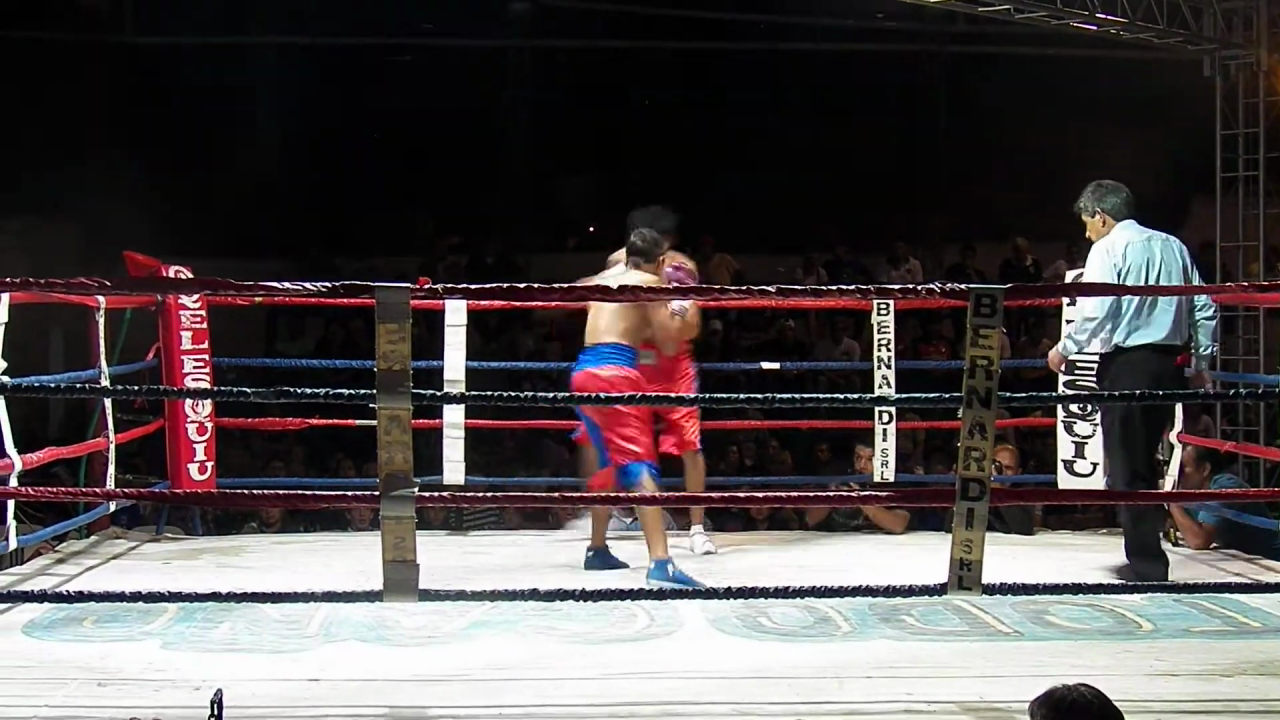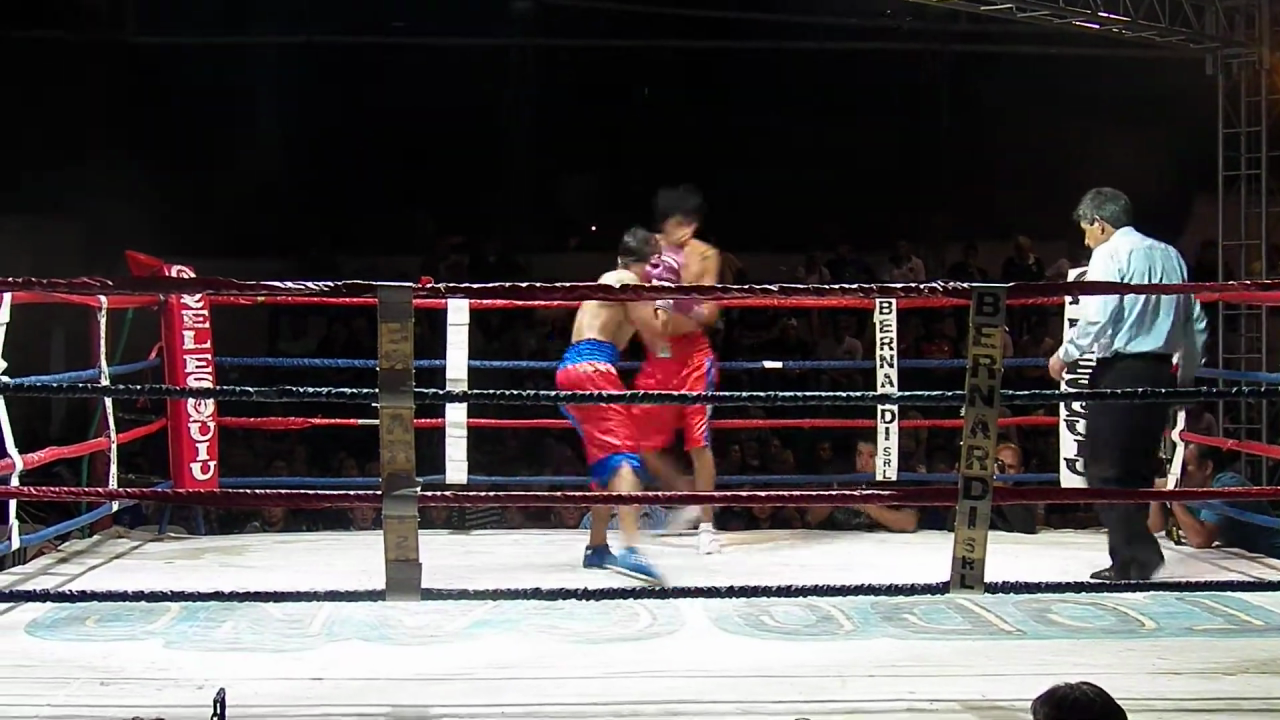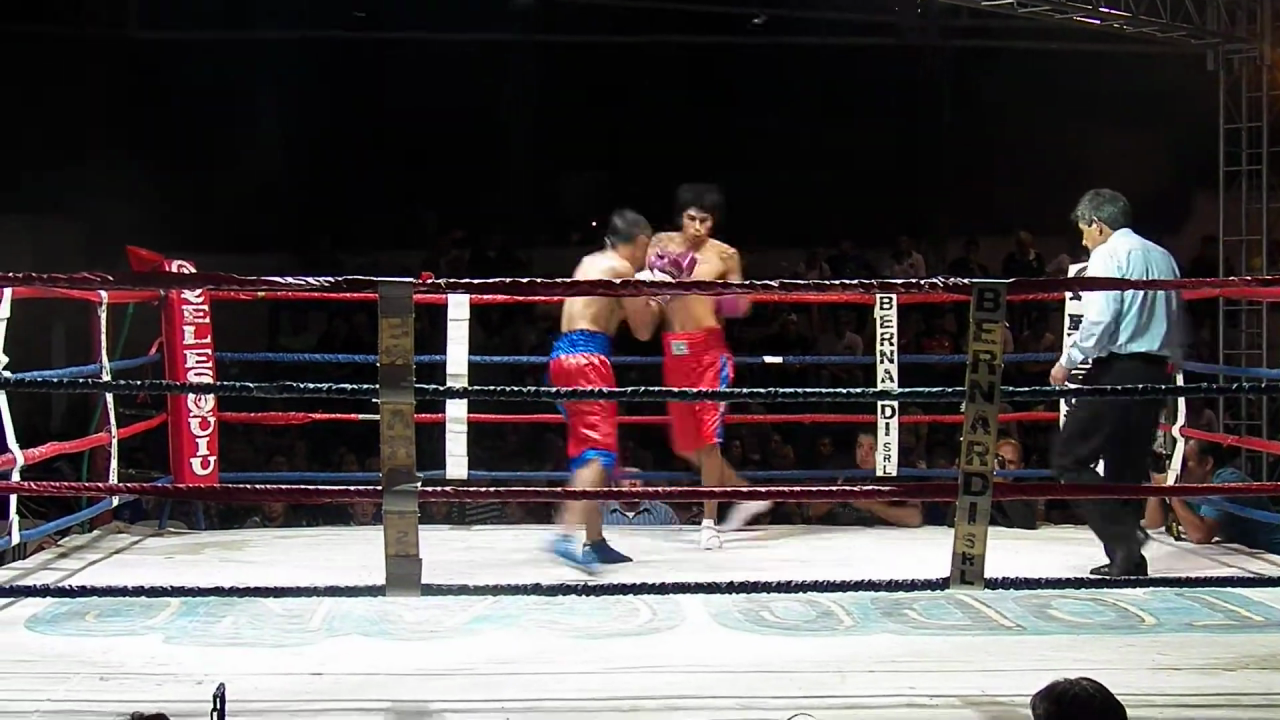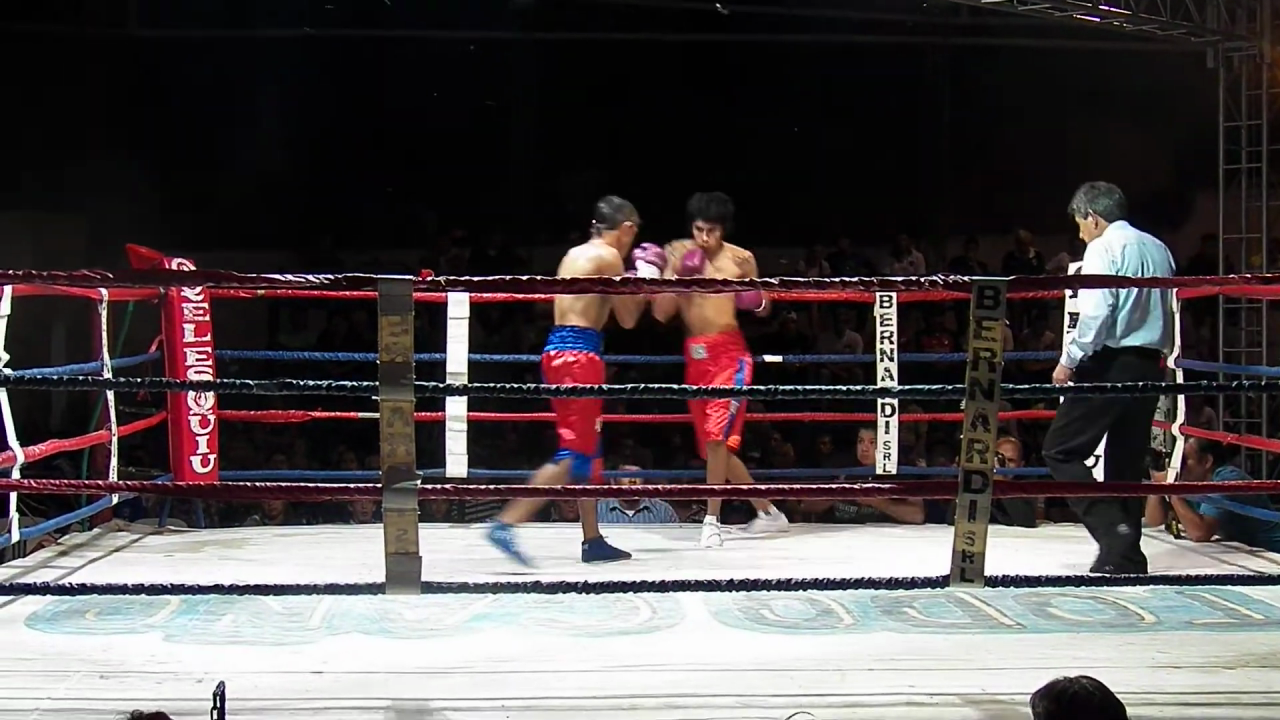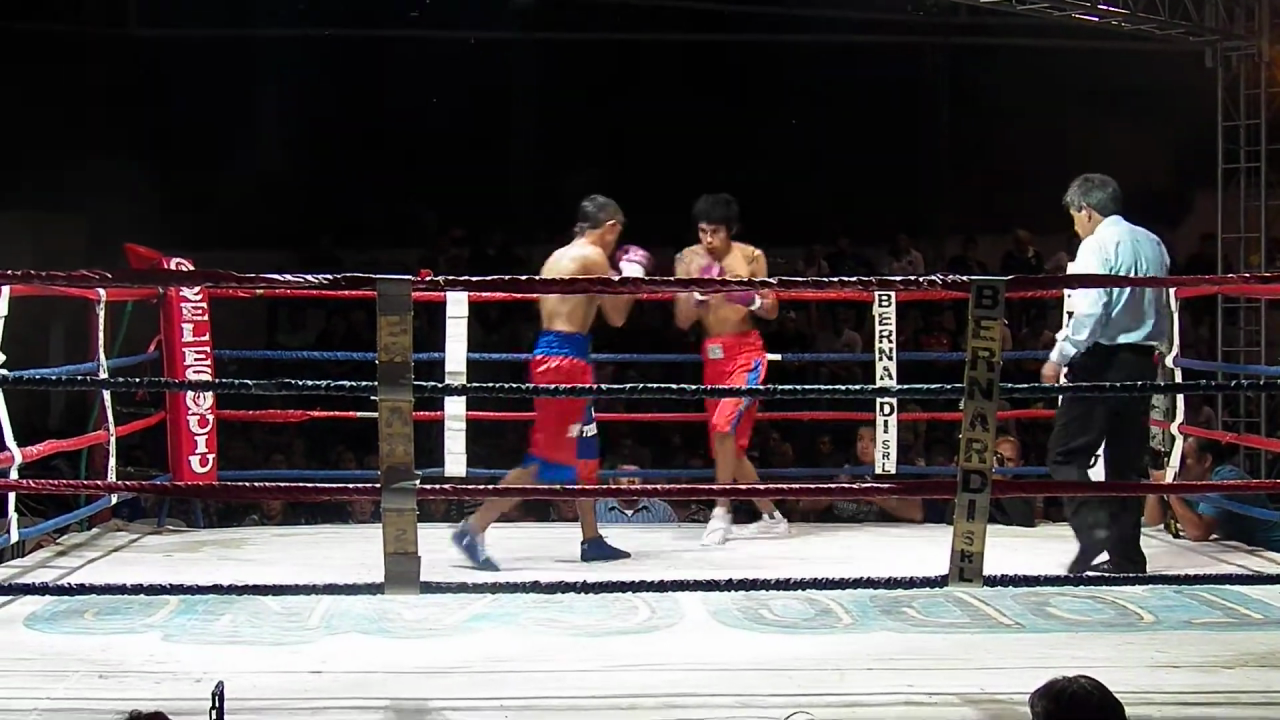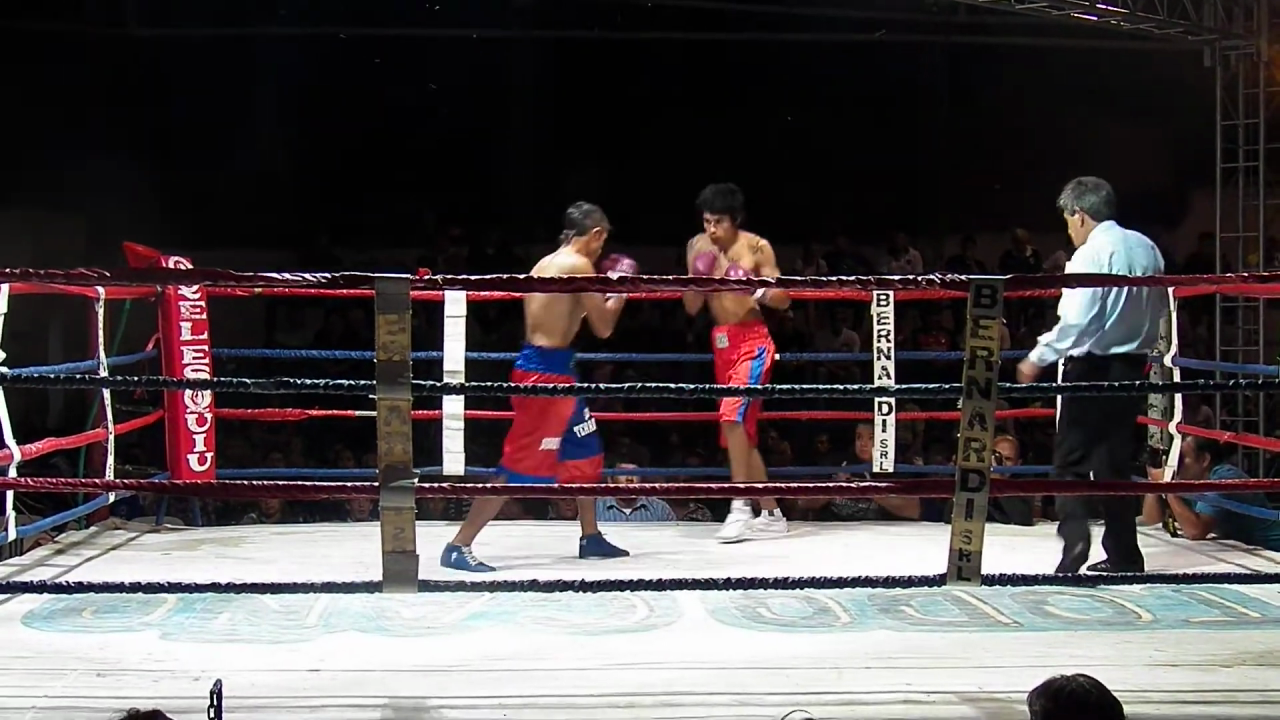
dt=0.1s
person 1, frame 1
left shoulder: (1109, 247)
right shoulder: (1173, 246)
left elbow: (1095, 312)
right elbow: (1204, 309)
left wrist: (1064, 348)
right wrist: (1202, 362)
left hip: (1127, 364)
right hip: (1168, 363)
left knee: (1127, 469)
right knee: (1144, 461)
left ankle: (1147, 565)
right ankle: (1146, 557)
person 1, frame 2
left shoulder: (1110, 254)
right shoulder: (1168, 255)
left elbow: (1097, 318)
right elbow: (1195, 321)
left wrist: (1065, 355)
right wrist: (1189, 370)
left hip: (1121, 371)
right hip: (1160, 373)
left knee: (1103, 467)
right knee: (1136, 469)
left ankle: (1139, 552)
right ankle: (1128, 561)
person 1, frame 3
left shoulder: (1109, 255)
right shoulder: (1162, 257)
left elbow: (1099, 319)
right elbow: (1174, 323)
left wrist: (1066, 362)
right wrist: (1166, 367)
left hip: (1116, 372)
right hip: (1154, 372)
left knee: (1069, 458)
right knee: (1128, 467)
left ankle: (1121, 536)
right ankle: (1125, 557)
person 1, frame 4
left shoulder: (1104, 248)
right shoulder: (1158, 249)
left elbow: (1096, 313)
right elbow: (1160, 312)
left wrist: (1068, 360)
left hip: (1109, 364)
right hip: (1149, 365)
left knee: (1061, 451)
right knee: (1128, 463)
left ankle: (1110, 526)
right ankle: (1126, 557)
person 1, frame 5
left shoulder: (1098, 243)
right shoulder: (1152, 243)
left elbow: (1090, 311)
right elbow: (1158, 307)
left wrist: (1059, 356)
left hip: (1103, 362)
right hip: (1142, 362)
left knee: (1065, 454)
right knee: (1127, 461)
left ankle: (1094, 528)
right ankle: (1125, 555)
person 1, frame 6
left shoulder: (1091, 253)
right shoulder: (1146, 247)
left elbow: (1076, 321)
right elbow: (1160, 306)
left wrist: (1038, 357)
left hip: (1093, 371)
right hip: (1133, 369)
left knee: (1071, 465)
right knee: (1116, 465)
left ankle: (1075, 548)
right ankle: (1123, 558)
person 2, frame 1
left shoulder: (605, 280)
right shoulder: (649, 283)
right elbow: (668, 345)
right wrist: (678, 310)
left hip: (584, 372)
right hip: (615, 370)
left knee: (608, 461)
right knee: (638, 462)
left ankle: (597, 549)
right ankle: (661, 563)
person 2, frame 2
left shoulder: (609, 280)
right shoulder: (633, 284)
right elbow: (656, 340)
left wrist: (655, 304)
right wrist: (666, 306)
left hip: (572, 367)
right hip: (594, 367)
left knee: (601, 456)
right knee: (621, 457)
left ankle: (597, 547)
right ankle: (630, 550)
person 2, frame 3
left shoulder: (590, 262)
right shoulder: (621, 268)
right elbow: (643, 330)
left hip: (564, 356)
right hip: (586, 357)
left knee: (587, 448)
right knee: (598, 450)
left ankle: (594, 543)
right ankle: (567, 537)
person 2, frame 4
left shoulder: (575, 255)
right shoulder: (607, 257)
right elbow: (628, 318)
right wrist: (646, 278)
left hip: (562, 350)
right hip: (578, 354)
left knee: (587, 451)
right knee: (576, 453)
left ankle: (594, 541)
right ankle: (504, 523)
person 2, frame 5
left shoulder: (560, 256)
right shoulder: (593, 256)
right elbow: (617, 316)
left wrist: (619, 278)
right wrist: (632, 277)
left hip: (551, 354)
right hip: (564, 359)
left knee: (584, 453)
right knee: (548, 458)
left ankle: (593, 540)
right ankle: (472, 530)
person 2, frame 6
left shoulder: (547, 263)
right shoulder: (579, 266)
right elbow: (604, 327)
left wrist: (598, 295)
right wrist: (620, 289)
left hip: (551, 369)
right hip: (544, 372)
left knee: (587, 452)
right knee: (520, 467)
left ankle: (591, 538)
right ankle: (457, 547)
person 3, frame 1
left shoulder: (684, 268)
right shoulder: (619, 262)
left elbow: (690, 330)
left wrist: (679, 300)
left hip: (675, 363)
right hip: (635, 364)
left knee: (689, 444)
left ankle: (697, 529)
right ankle: (600, 510)
person 3, frame 2
left shoulder: (706, 256)
left elbow: (709, 314)
left wrist: (692, 309)
left hip: (693, 353)
right hip: (657, 355)
left knee: (697, 439)
right knee: (643, 439)
left ankle: (705, 526)
right ankle: (684, 502)
person 3, frame 3
left shoulder: (725, 256)
right shoulder: (662, 244)
left elbow: (741, 305)
left wrist: (737, 305)
left hip: (710, 351)
right hip: (675, 352)
left knee: (708, 437)
right knee: (687, 443)
left ankle: (709, 522)
person 3, frame 4
left shoulder: (742, 260)
right shoulder: (676, 253)
left elbow: (760, 307)
right elbow: (660, 313)
left wrist: (760, 303)
right wrist: (680, 276)
left hip: (730, 354)
right hip: (696, 356)
left knee: (718, 436)
right knee: (713, 445)
left ankle: (711, 520)
right ankle: (768, 512)
person 3, frame 5
left shoulder: (752, 257)
right shoulder: (689, 259)
left elbow: (771, 311)
right elbow: (682, 320)
left wrist: (752, 301)
right wrist: (699, 292)
left hip: (745, 353)
right hip: (713, 356)
left knee: (727, 428)
right knee: (727, 443)
left ankle: (722, 513)
right ankle: (771, 517)
person 3, frame 6
left shoulder: (757, 247)
right shoulder: (698, 246)
left elbow: (783, 300)
right elbow: (691, 307)
left wrist: (756, 290)
right wrist: (697, 278)
left hip: (751, 340)
right hip: (722, 344)
left knee: (733, 416)
right knee: (741, 433)
left ankle: (741, 507)
right ankle: (771, 513)
